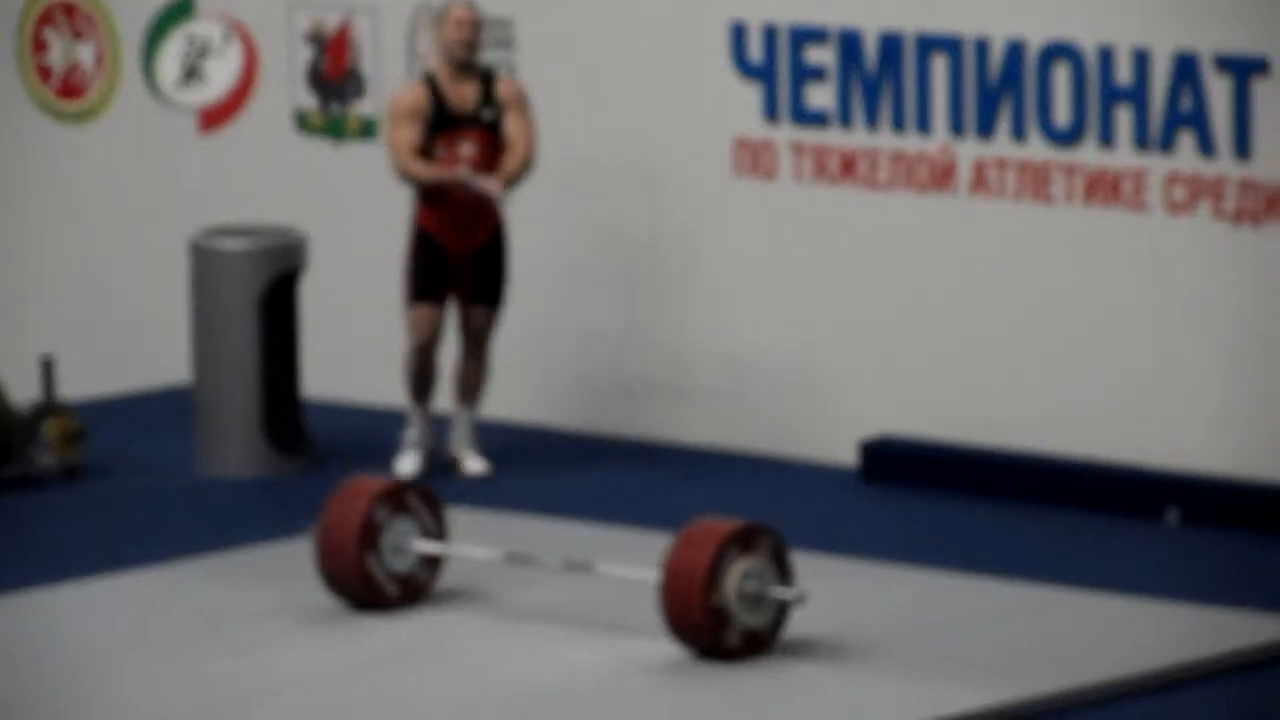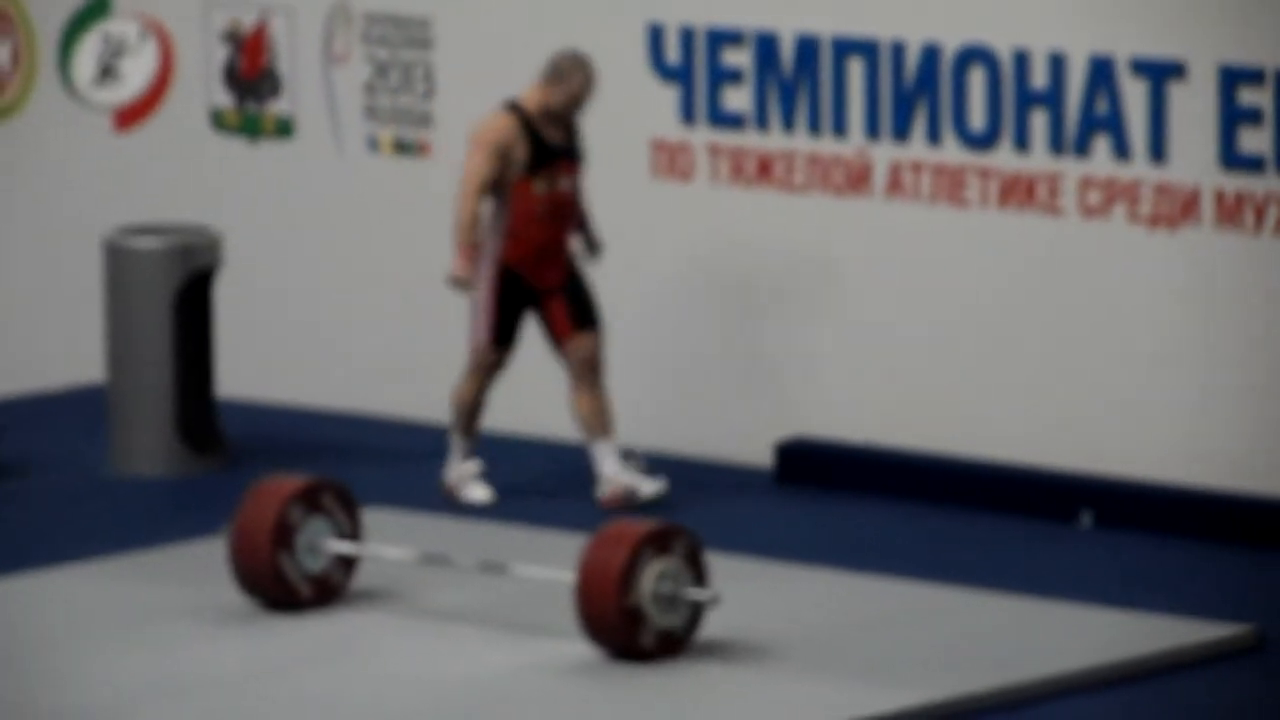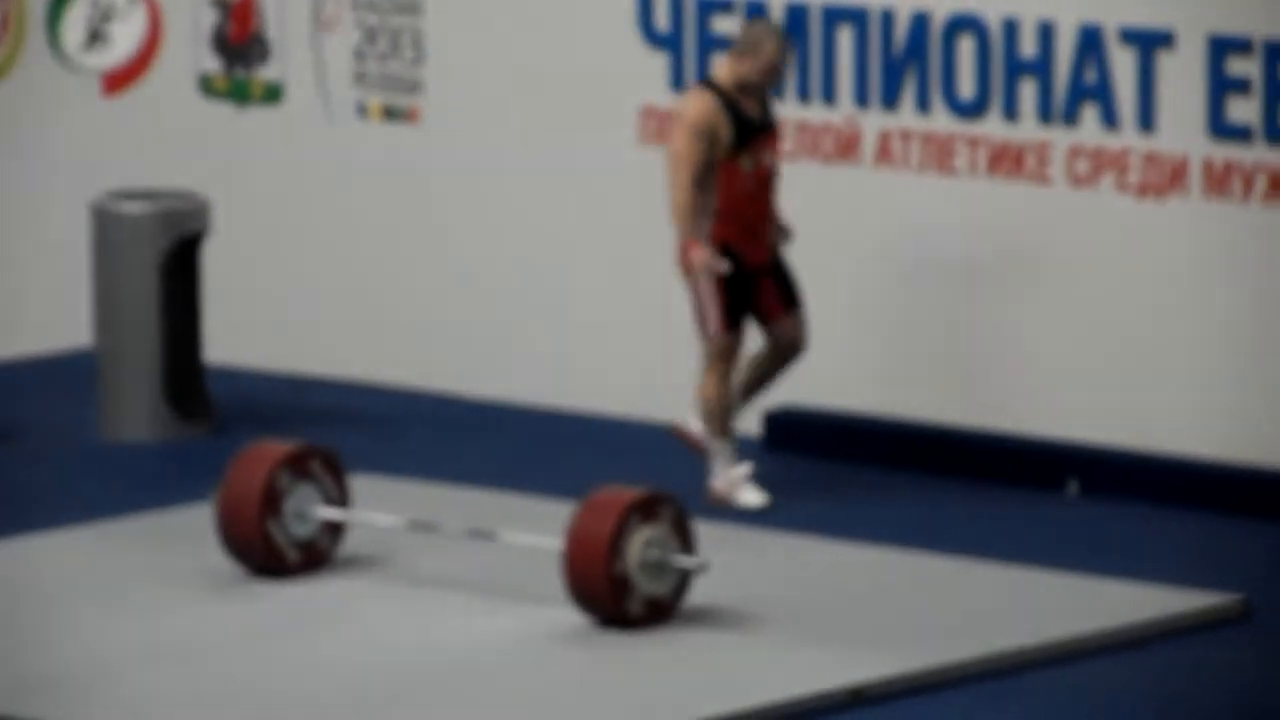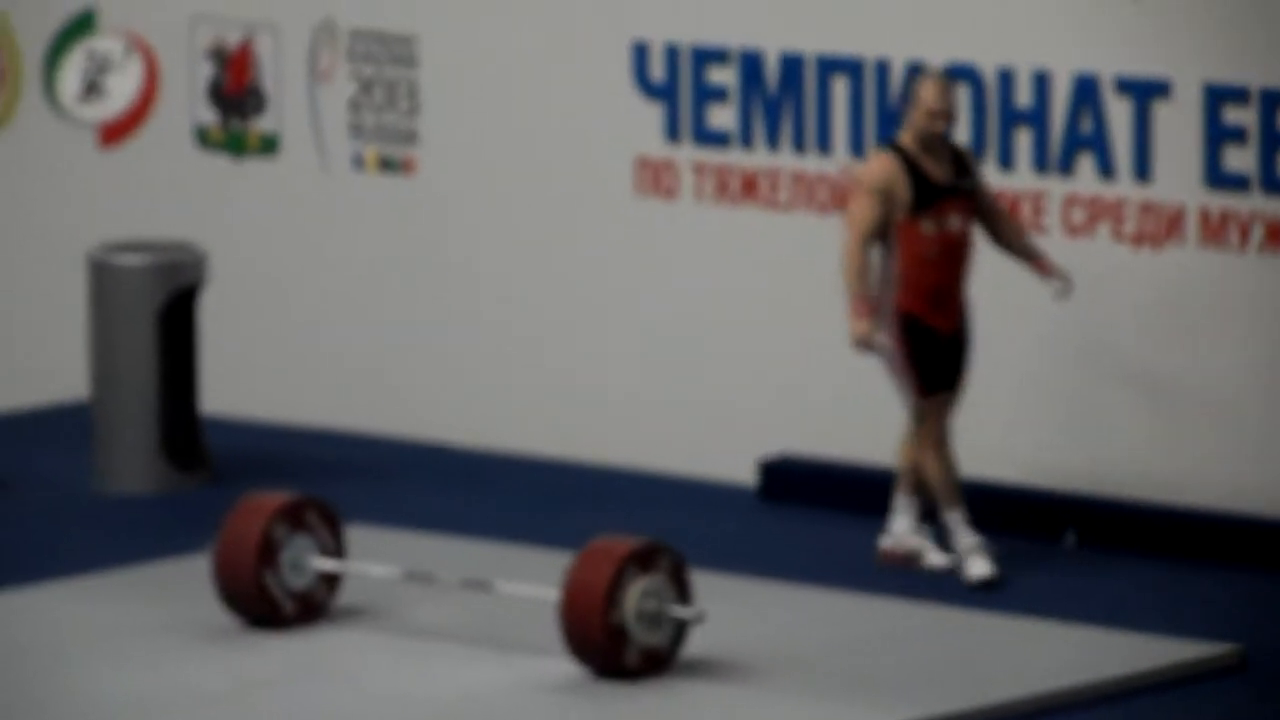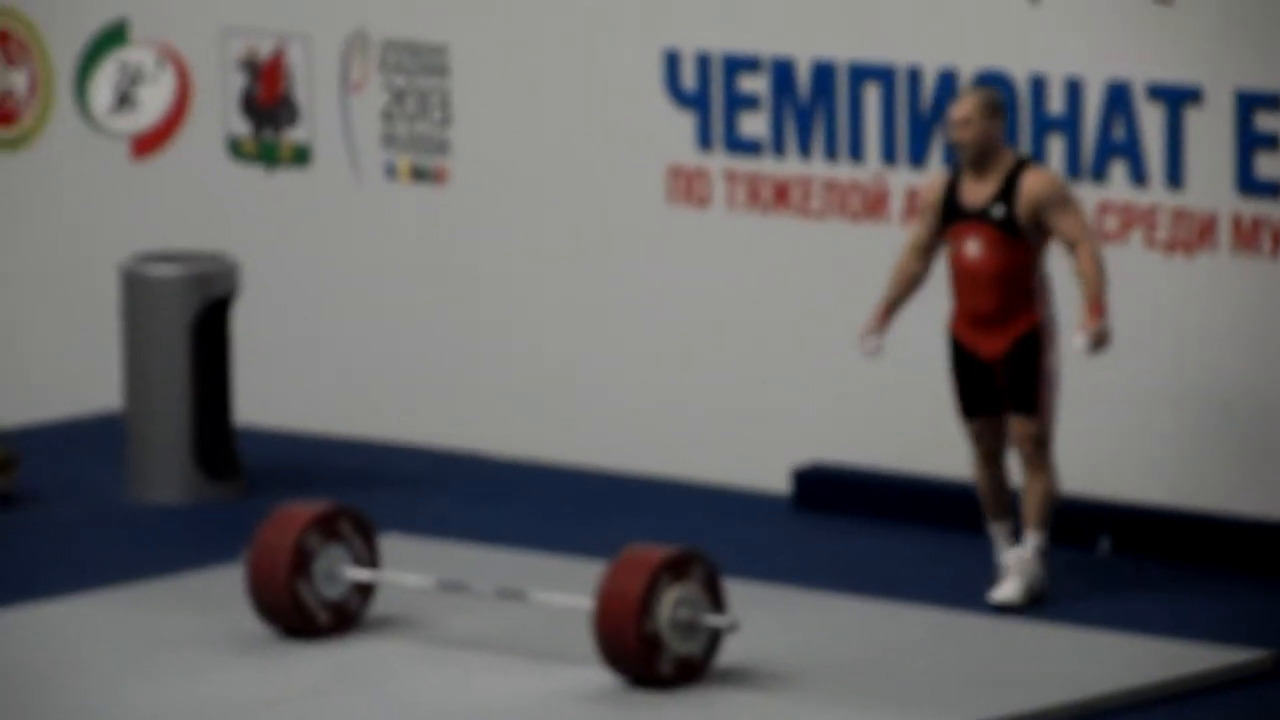
dt=1s
person 1, frame 1
left shoulder: (504, 91)
right shoulder: (413, 97)
left elbow: (523, 151)
right elbow: (403, 163)
left wrist: (494, 183)
right wrist: (456, 177)
left hip: (485, 230)
right hip: (433, 230)
left knee: (478, 335)
right knee: (422, 336)
left ankle: (462, 438)
right ankle: (417, 429)
person 1, frame 2
left shoulder: (566, 126)
right shoulder: (501, 129)
right elbow: (470, 194)
left wrist: (585, 233)
right wrist: (463, 255)
left hip: (557, 262)
right hip: (508, 266)
left knee: (587, 361)
right knee: (485, 365)
left ankle: (612, 477)
right ankle: (459, 466)
person 1, frame 3
left shoulder: (758, 97)
right shoulder: (701, 108)
right elbow: (683, 182)
left wrist: (773, 219)
right wrist: (694, 246)
left hip: (757, 243)
right hip: (718, 247)
left knee: (790, 340)
right knee: (723, 354)
left ankle: (708, 423)
right ankle: (725, 472)
person 1, frame 4
left shoulder: (961, 162)
right shoulder: (884, 170)
left elbow: (996, 219)
right elbow: (857, 243)
left wrist: (1042, 265)
right wrist: (859, 312)
left hip: (950, 310)
right hip: (904, 313)
left knee: (927, 424)
right knee: (933, 426)
left ankle: (901, 531)
right ankle: (965, 542)
person 1, frame 5
left shoulder: (1035, 185)
right shoulder: (939, 190)
left elbow: (1082, 244)
right elbow: (917, 255)
left wrist: (1095, 312)
right wrist: (883, 313)
left hip: (1024, 332)
right hip: (968, 334)
left knee: (1031, 446)
right knee: (986, 449)
left ankle: (1030, 566)
right ankle: (1005, 554)
